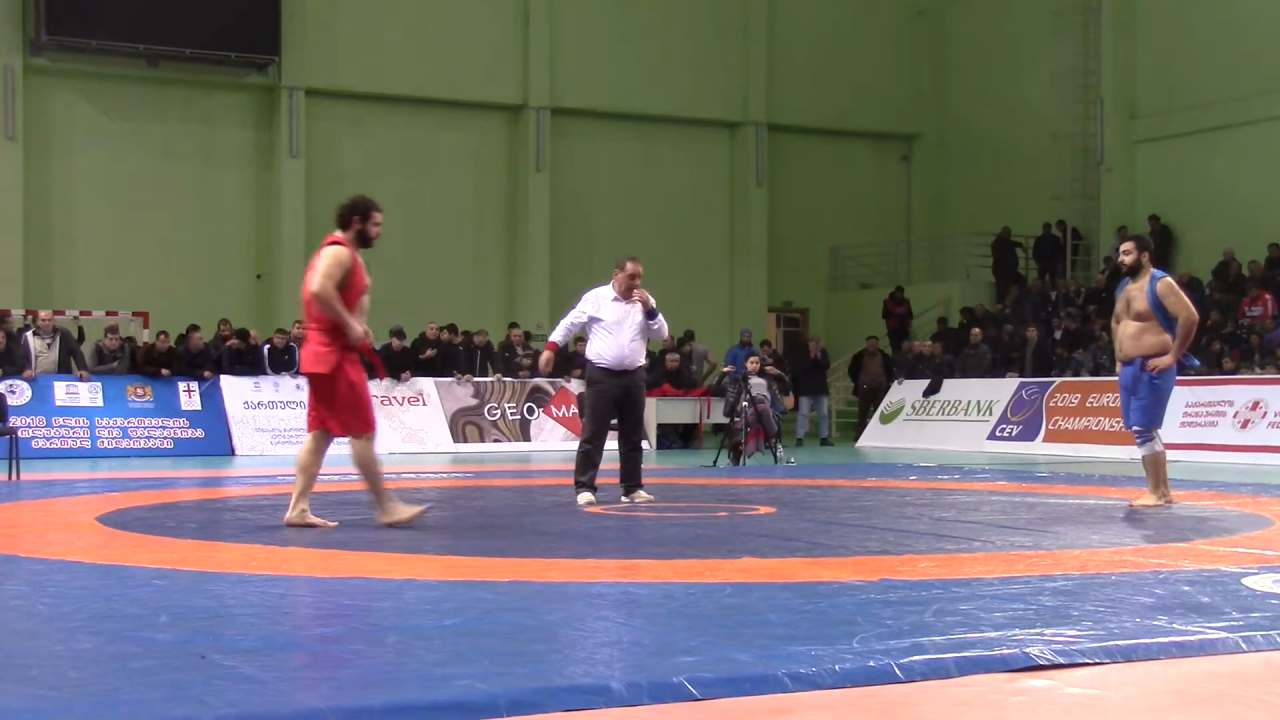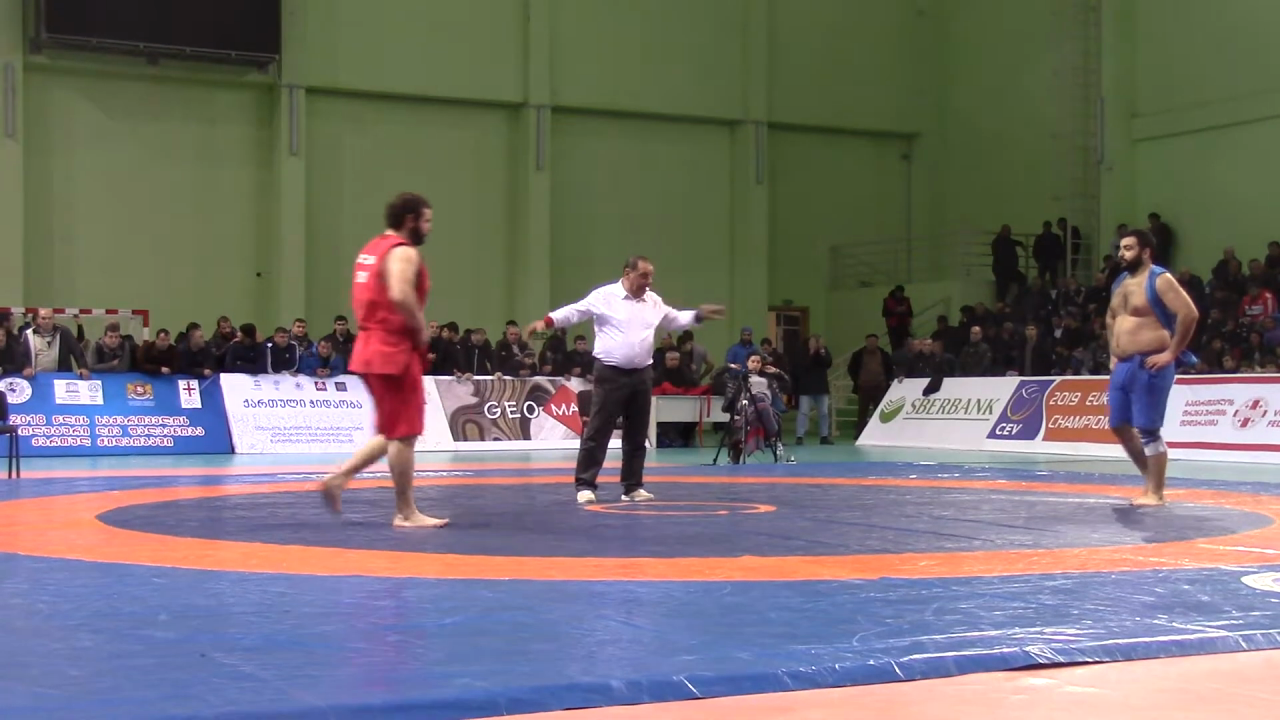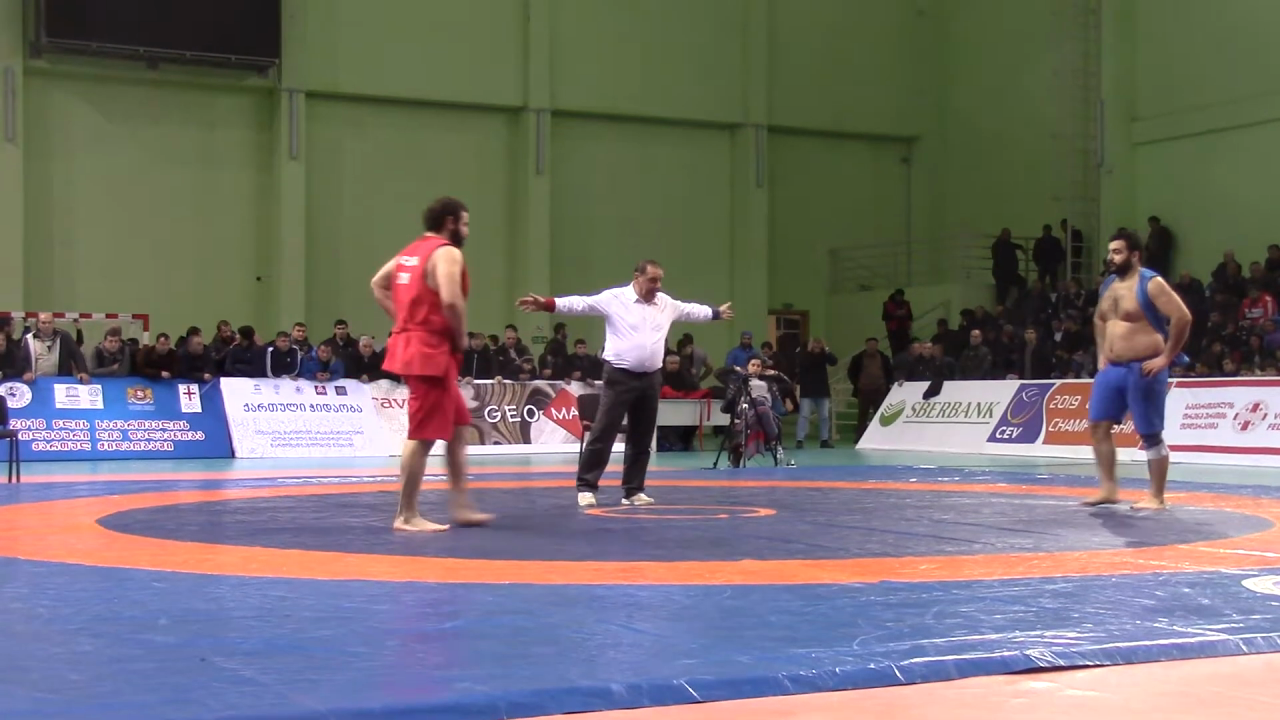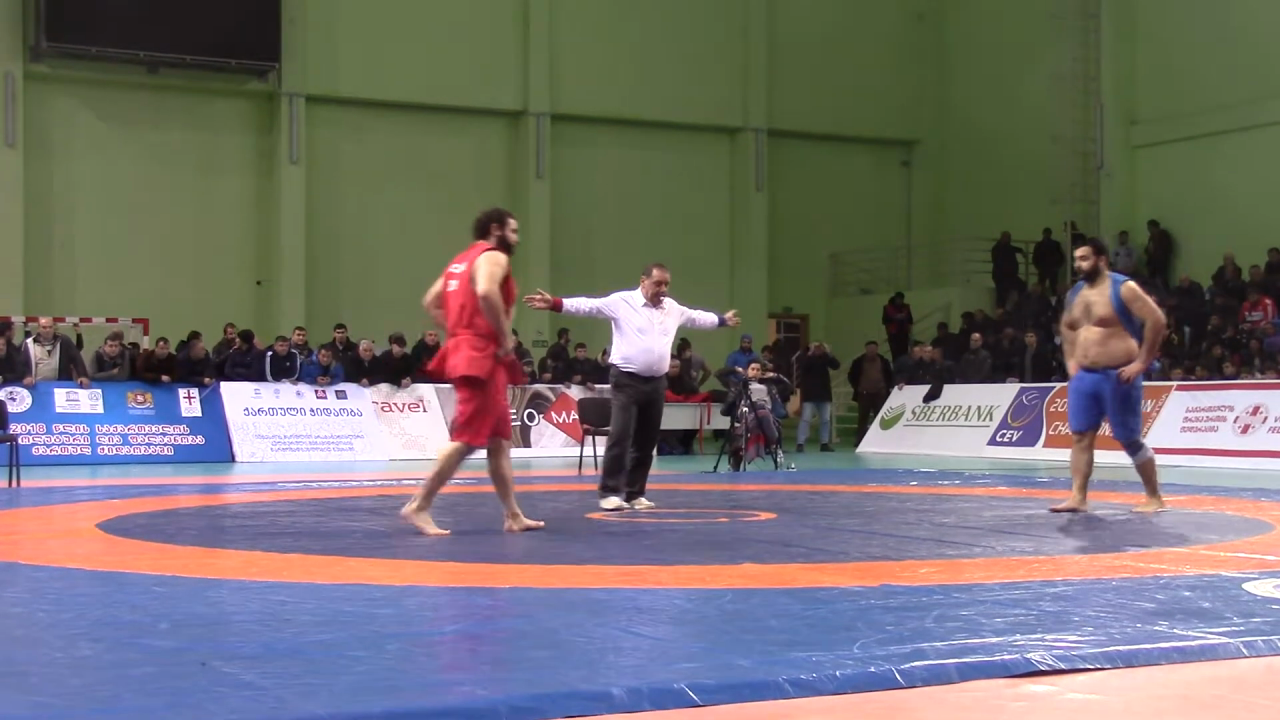
dt=0.3s
person 1, frame 1
left shoulder: (338, 251)
right shoulder: (339, 251)
right elbow: (318, 290)
left wrist: (351, 325)
right wrist: (349, 324)
left hip: (325, 352)
right hip: (335, 353)
left knee: (320, 432)
right knee: (362, 431)
left ankle: (298, 508)
right ankle: (387, 508)
person 1, frame 2
left shoulder: (372, 249)
right shoulder: (404, 252)
left elbow: (368, 296)
right elbow: (400, 296)
right wrist: (421, 330)
left hip: (372, 348)
right hip: (395, 350)
left knee: (390, 433)
right knee: (404, 433)
left ankle: (337, 479)
right ankle: (406, 513)
person 1, frame 3
left shoulder: (410, 252)
right shoulder: (447, 253)
left elbow: (377, 285)
right elbow: (450, 300)
right wrist: (460, 337)
left hip: (412, 347)
right hip: (433, 352)
left knee: (458, 428)
right knee: (423, 436)
left ankle: (461, 507)
right ankle: (407, 515)
person 1, frame 4
left shoulder: (461, 261)
right shoulder: (494, 257)
left elbow: (431, 302)
right elbow: (486, 294)
right wrist: (505, 338)
left hip: (465, 354)
right hip: (481, 357)
left knee: (500, 439)
right knee: (466, 440)
left ankle: (513, 516)
right ankle: (418, 507)
person 2, frame 1
left shoulder: (1161, 284)
right shoulder: (1123, 287)
left elbow: (1189, 317)
left wrist: (1173, 356)
right wrist: (1119, 358)
left hip: (1152, 369)
right hip: (1128, 369)
left knee: (1143, 430)
right knee: (1145, 431)
left ankle: (1155, 493)
right ankle: (1163, 489)
person 2, frame 2
left shoulder: (1160, 280)
right shoulder: (1120, 282)
left elbow: (1189, 314)
left wrist: (1171, 352)
right wrist: (1113, 354)
left hip: (1149, 366)
right hip: (1122, 366)
left knee: (1147, 430)
right knee: (1120, 427)
left ankle: (1156, 492)
right ankle: (1151, 480)
person 2, frame 3
left shoulder: (1151, 284)
right shoulder: (1107, 285)
left elbow: (1181, 317)
right elbow: (1100, 320)
left wrist: (1166, 356)
right wrist: (1103, 354)
left hip: (1144, 370)
right hip: (1112, 369)
left knee: (1149, 434)
right knee: (1098, 426)
left ankle: (1156, 496)
right ankle: (1108, 488)
person 2, frame 4
left shoulder: (1124, 289)
right shoulder: (1075, 293)
left elbow: (1157, 320)
right elbow: (1067, 328)
left wrist: (1142, 362)
right wrist: (1071, 359)
left hip: (1118, 376)
right hip: (1085, 377)
left knee: (1130, 440)
right knee: (1080, 437)
left ankle: (1154, 497)
right ankle: (1077, 498)
person 3, frame 1
left shoulder: (644, 301)
right shoulder: (595, 298)
left elbow: (661, 334)
right elbow: (570, 324)
left wrist: (650, 309)
right wrist: (550, 348)
left hip: (634, 376)
right hip: (602, 375)
left knee: (633, 436)
right knee: (593, 434)
left ankle: (632, 487)
right ankle: (585, 487)
person 3, frame 2
left shoulder: (654, 301)
right shoulder: (604, 296)
left elbow: (677, 320)
right elbow: (575, 311)
left wrist: (700, 315)
right wrist: (546, 322)
left hip: (641, 374)
right hip: (610, 373)
left knee: (637, 434)
right knee: (597, 431)
left ankle: (632, 486)
right ankle: (585, 485)
person 3, frame 3
left shoulder: (666, 303)
right shoulder: (614, 298)
left elbow: (691, 310)
right elbow: (581, 303)
left wrist: (716, 313)
right wrist: (547, 304)
left hip: (650, 378)
right hip: (620, 376)
left knee: (642, 437)
right knee: (603, 431)
left ankle: (633, 490)
right ankle: (586, 487)
person 3, frame 4
left shoulder: (672, 308)
right shoulder: (622, 301)
left elbow: (696, 317)
right elbow: (589, 305)
left wrist: (722, 320)
right wrist: (555, 304)
left hip: (656, 382)
right hip: (626, 380)
left knee: (647, 442)
right knee: (620, 437)
left ankle: (634, 494)
right ankle: (610, 492)
